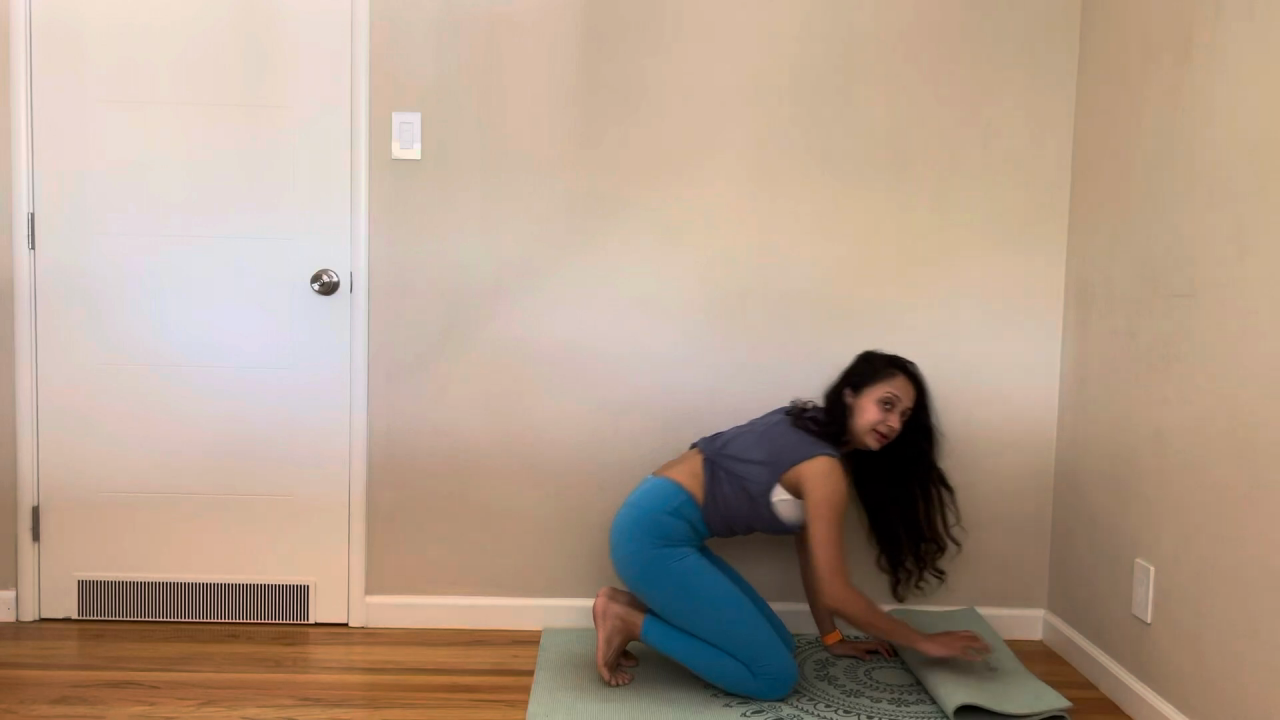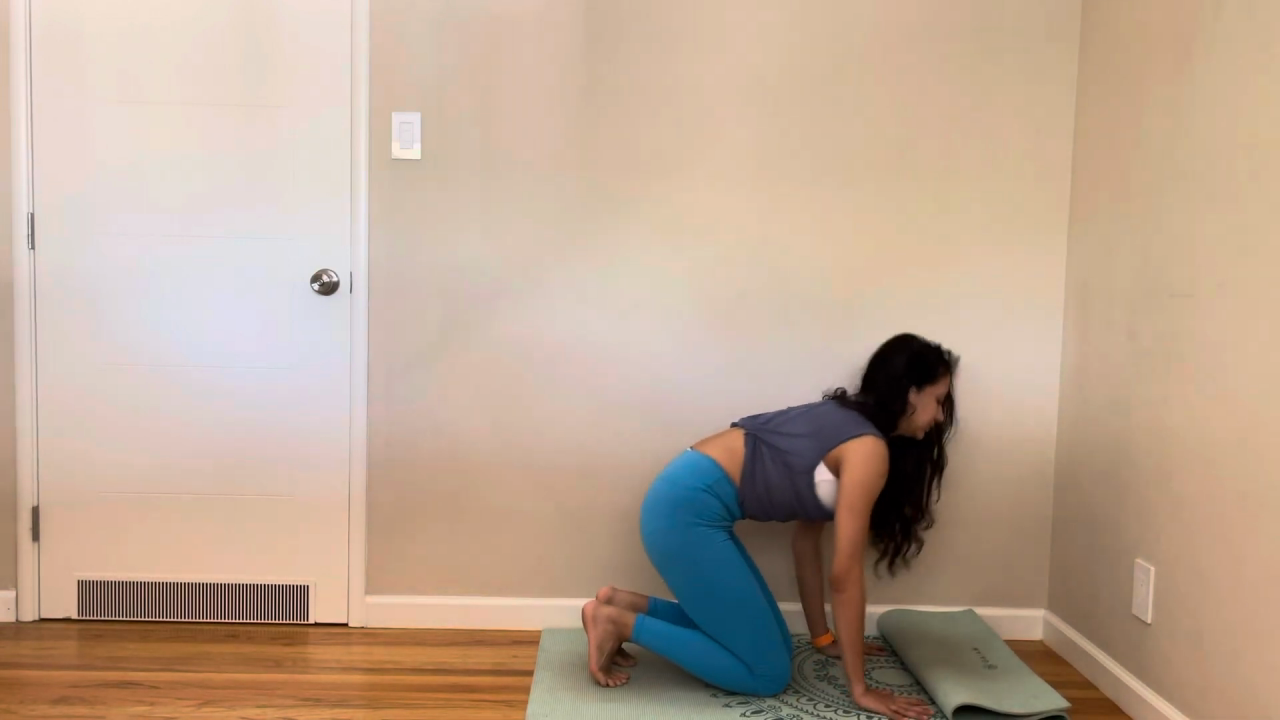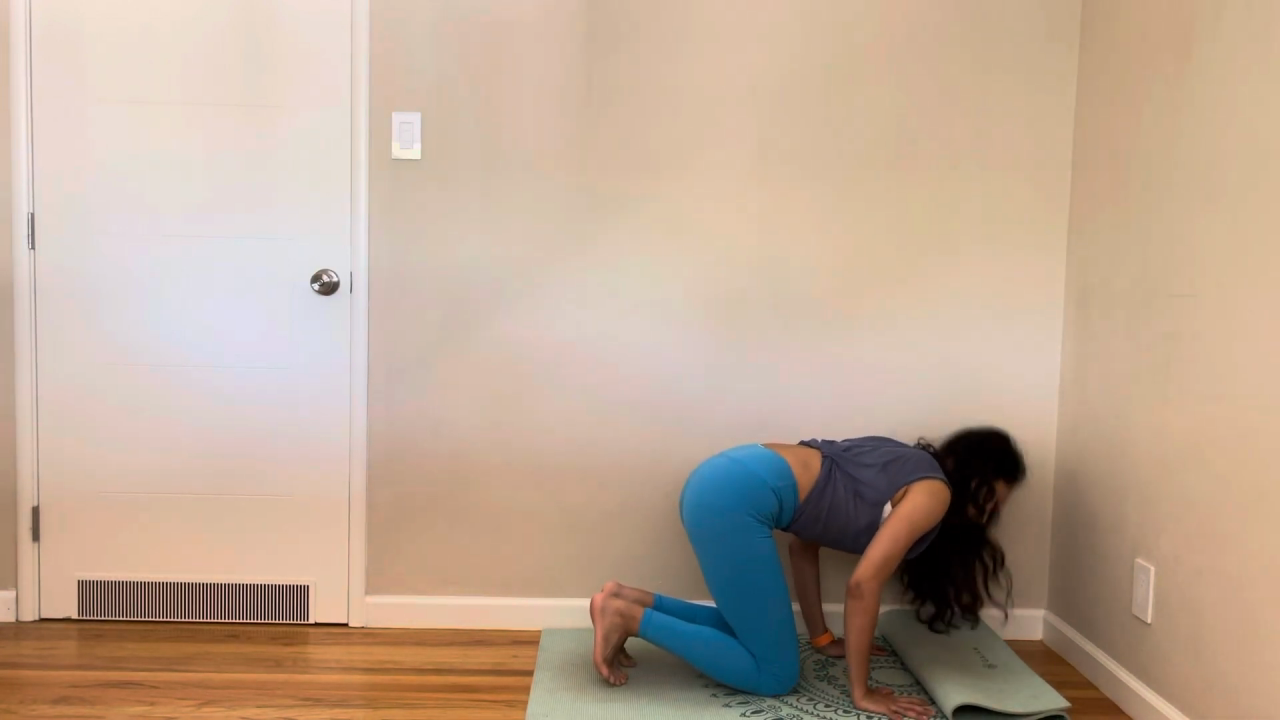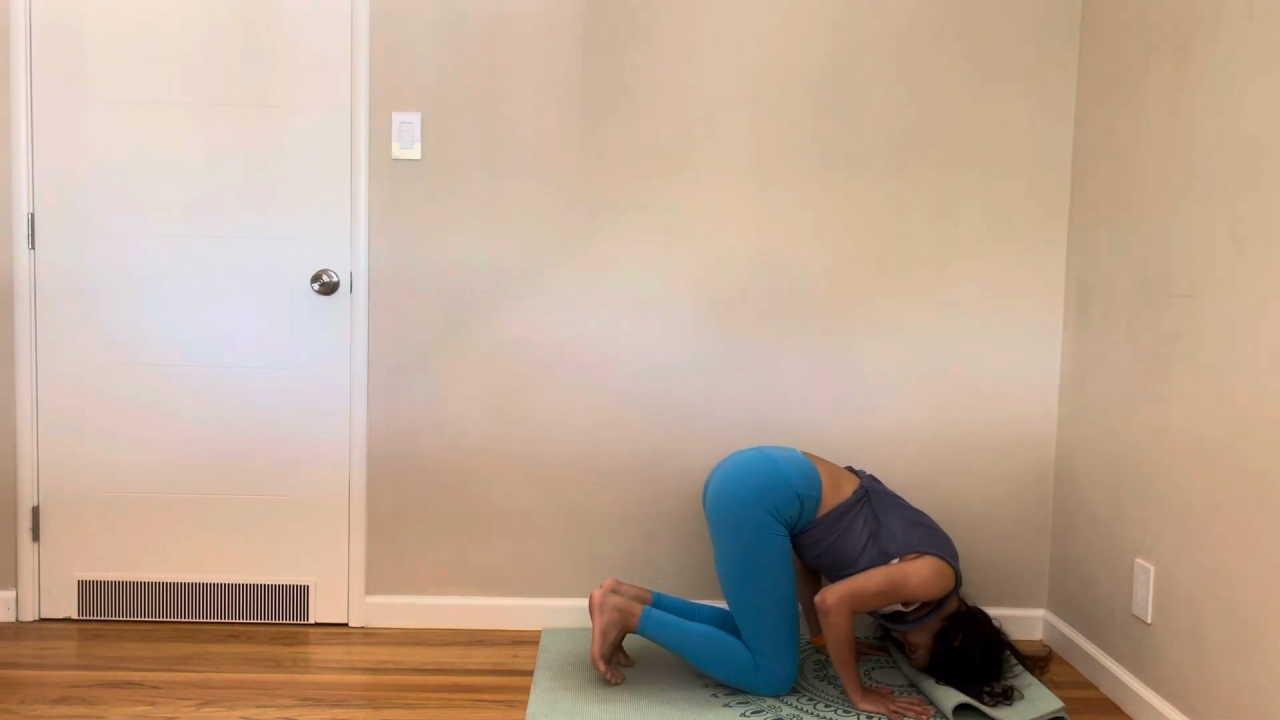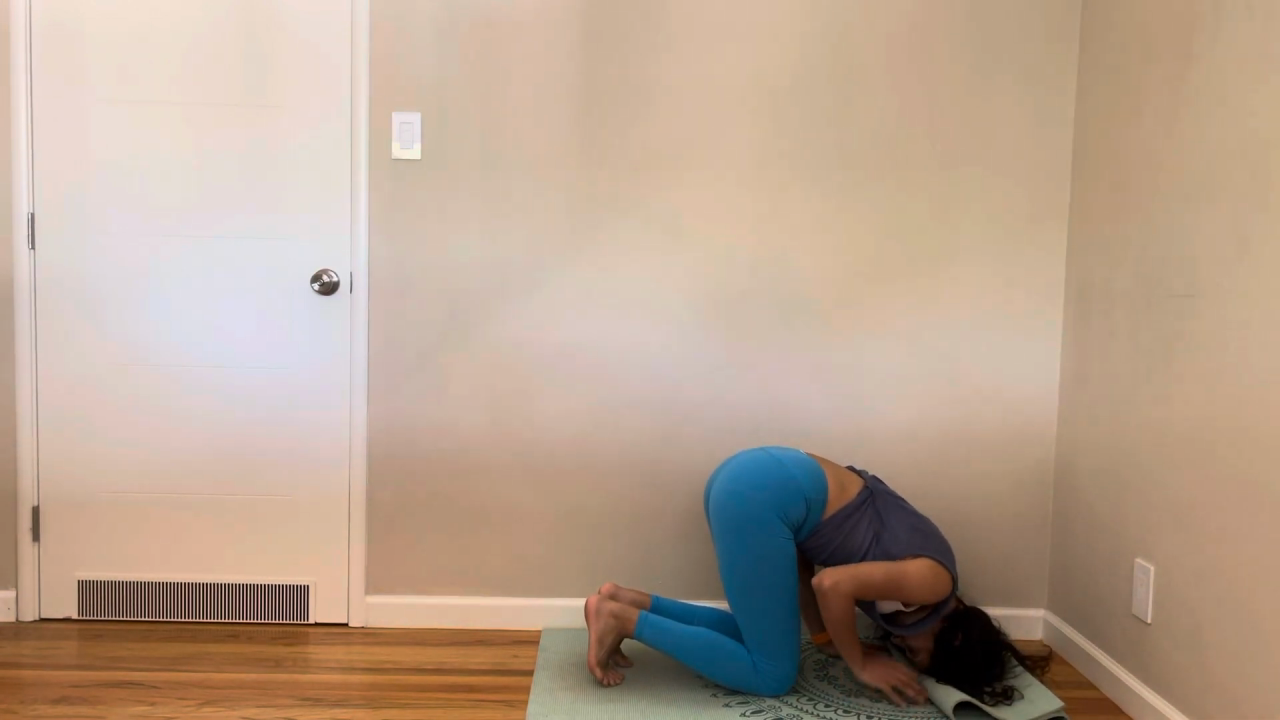
dt=1s
person 1, frame 1
left shoulder: (807, 427)
right shoulder: (823, 467)
left elbow: (808, 544)
right elbow: (837, 594)
left wrist: (831, 636)
right wrist: (920, 641)
left hip: (663, 528)
right hip: (654, 535)
left knee: (774, 643)
right knee: (775, 677)
left ankle: (628, 603)
right ankle: (628, 622)
person 1, frame 2
left shoulder: (845, 425)
right shoulder: (869, 449)
left elbow: (807, 537)
right elbow: (843, 574)
left wrist: (824, 638)
right wrist: (860, 688)
left hip: (689, 501)
right hip: (688, 509)
left knee: (774, 645)
right knee: (767, 674)
left ankle: (626, 604)
right ankle: (620, 623)
person 1, frame 3
left shoulder: (906, 465)
right shoulder: (935, 492)
left elbow: (804, 546)
right elbow: (863, 584)
left wrist: (822, 638)
left hip: (721, 483)
right hip: (736, 500)
left knee: (754, 637)
right knee: (775, 675)
left ankle: (630, 598)
right ankle: (629, 617)
person 1, frame 4
left shoulder: (920, 560)
right shoulder: (935, 576)
left elbow: (805, 560)
right elbow: (833, 602)
left wrist: (826, 639)
left hip: (749, 477)
right hip: (758, 494)
left knee: (756, 637)
right knee: (772, 675)
left ankle: (628, 596)
right ankle: (628, 613)
person 1, frame 5
left shoulder: (920, 565)
right shoulder: (933, 581)
left elbow: (800, 558)
right elbow: (831, 586)
left wrist: (824, 638)
right wrist: (861, 665)
left hip: (751, 477)
right hip: (761, 496)
left knee: (756, 639)
right knee: (771, 677)
left ankle: (624, 599)
right ankle: (624, 619)
